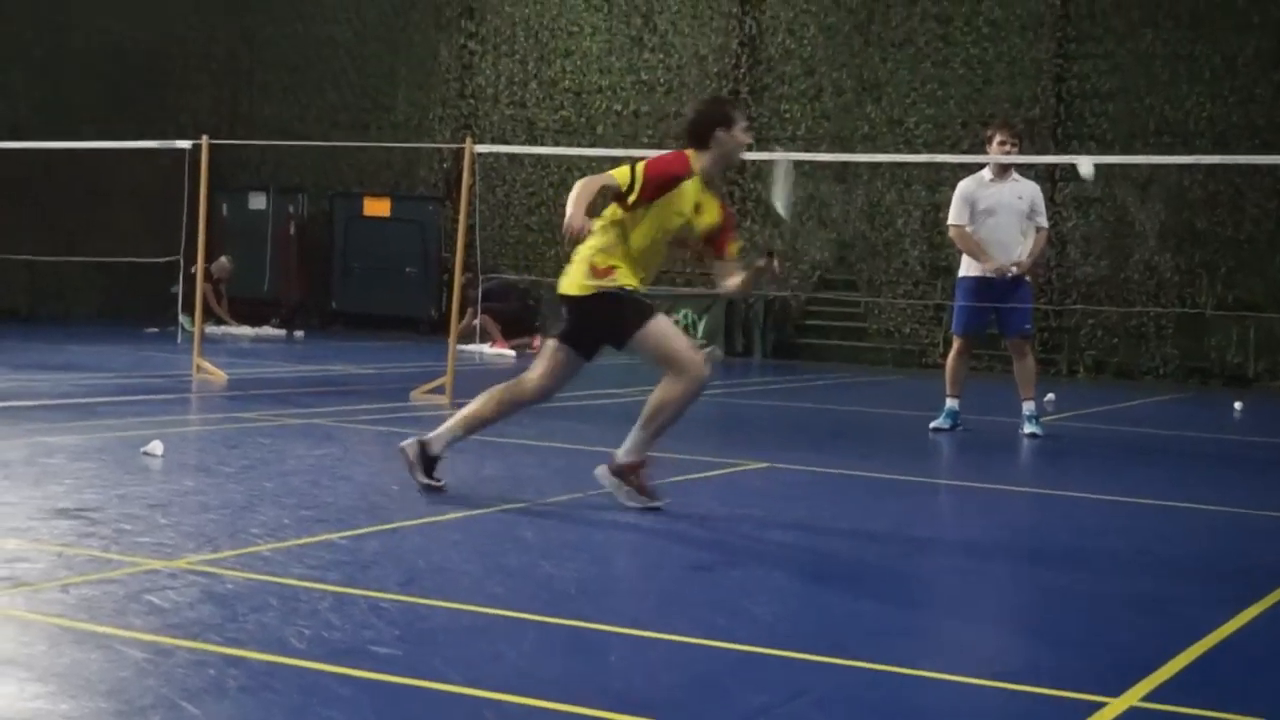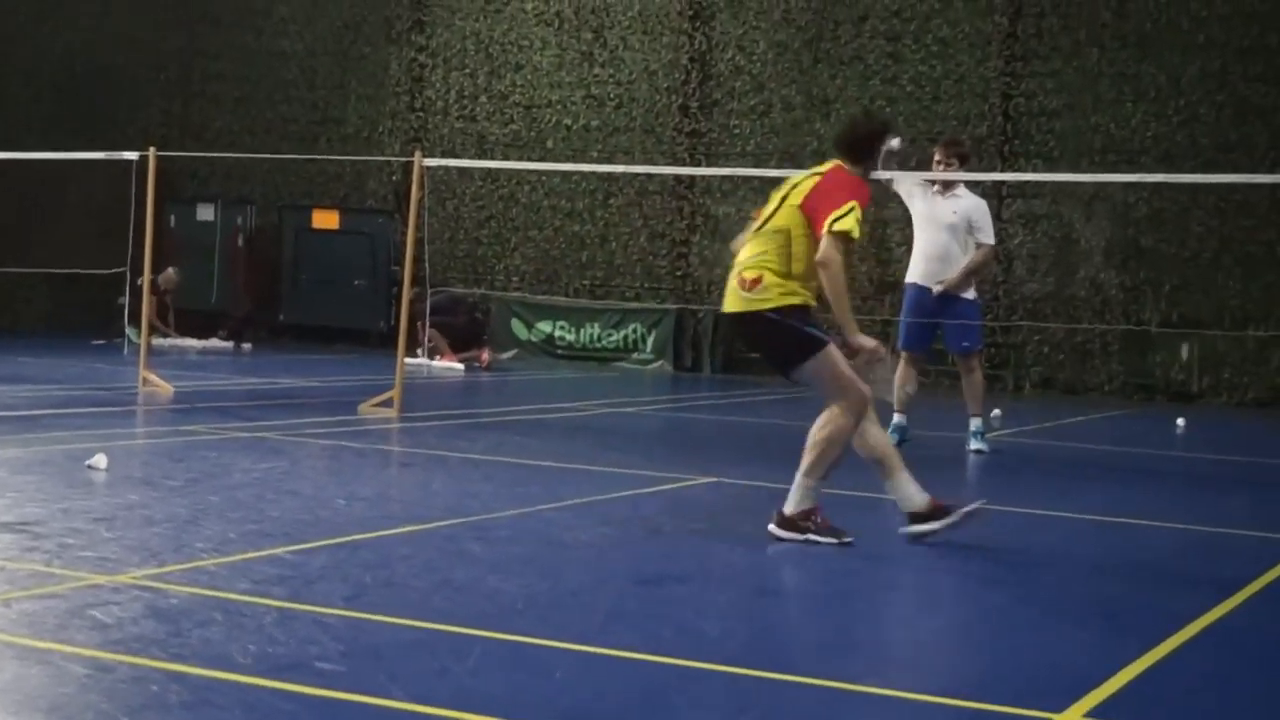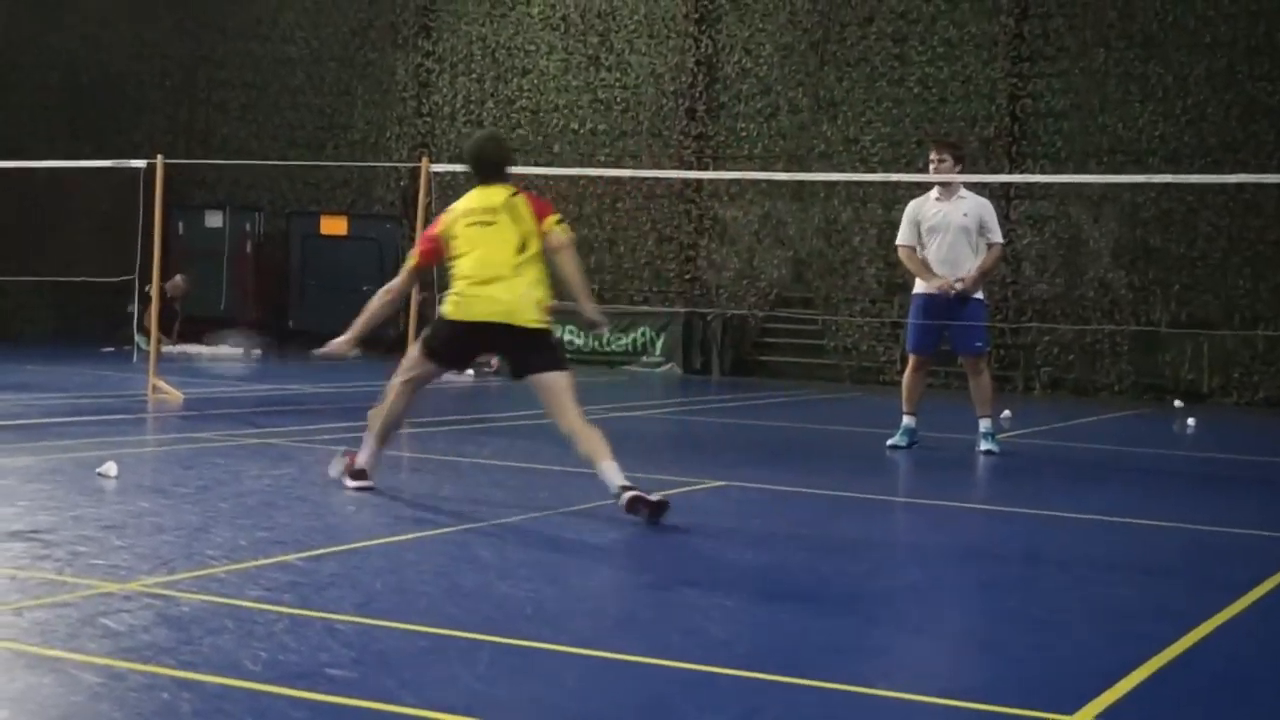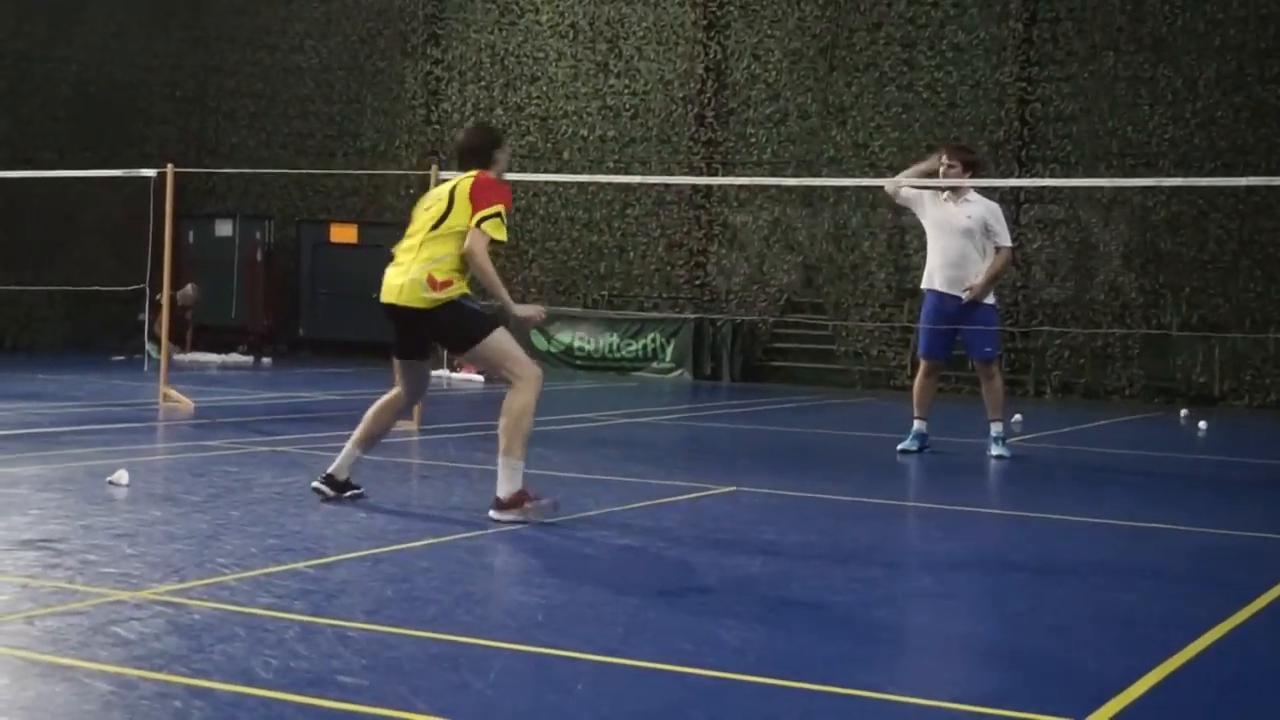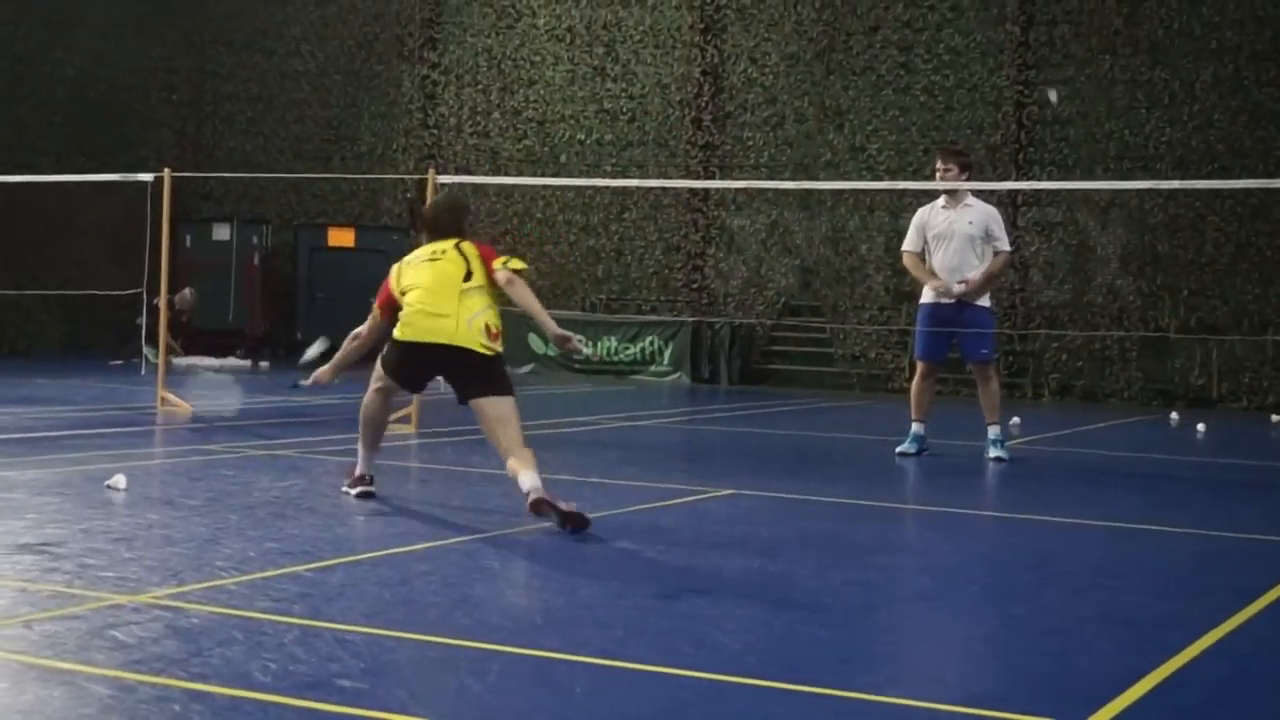
dt=0.7s
person 1, frame 1
left shoulder: (715, 209)
right shoulder: (672, 167)
left elbow: (727, 279)
right elbow: (590, 184)
left wrist: (751, 274)
right wrist: (575, 214)
left hip: (603, 287)
right hip: (602, 283)
left knee: (533, 386)
right knee: (692, 370)
left ankle: (430, 445)
right ankle: (626, 464)
person 1, frame 2
left shoulder: (815, 181)
right shoulder: (844, 189)
left elbow: (741, 243)
right elbow: (829, 258)
right wrist: (852, 334)
left hip: (773, 301)
right hip: (764, 304)
left knee: (855, 400)
right knee: (853, 401)
left ankle: (918, 505)
right ankle: (793, 513)
person 1, frame 3
left shoulder: (448, 218)
right shoulder: (532, 205)
left elbow: (397, 288)
right elbow: (562, 245)
left wrist: (351, 335)
right wrist: (586, 304)
left hip: (466, 310)
right hip: (526, 317)
left knee: (407, 379)
right knee: (571, 416)
left ankle: (362, 464)
right ankle: (624, 488)
person 1, frame 4
left shoulder: (439, 193)
right shoulder: (492, 188)
right elbow: (474, 250)
right wrist: (512, 306)
left hip: (397, 292)
right hip: (434, 295)
left knee: (408, 392)
right knee: (526, 377)
left ankle: (336, 476)
right ankle: (508, 496)
person 1, frame 5
left shoulder: (403, 268)
right shoulder: (479, 253)
left elbow: (368, 334)
right elbow: (511, 281)
left wrist: (331, 369)
right wrist: (550, 327)
left hip: (415, 336)
right hip: (474, 343)
left knee: (380, 387)
right knee: (512, 448)
left ankle: (363, 475)
right ankle: (537, 494)
person 2, frame 1
left shoulder: (1030, 189)
right shoulder: (969, 186)
left elbow: (1041, 230)
right elbow: (956, 231)
left wrist: (1030, 260)
right wrist: (987, 261)
left hip: (1016, 280)
right hip: (975, 278)
left knee: (1021, 346)
right knee: (961, 344)
left ankle: (1029, 414)
right ankle: (951, 410)
person 2, frame 2
left shoulder: (975, 204)
right shoulder: (919, 192)
left elbow: (987, 250)
right elbow: (888, 174)
left wrist: (959, 278)
right wrist: (885, 151)
left hip: (959, 296)
right hip: (919, 291)
left knee: (968, 362)
right knee: (909, 358)
left ankle: (976, 430)
right ankle: (899, 424)
person 2, frame 3
left shoulder: (980, 205)
right shoulder: (917, 206)
left elbow: (996, 247)
right elbow: (905, 249)
left wrist: (976, 277)
right wrist: (932, 279)
left hip: (968, 298)
right hip: (928, 296)
left knee: (976, 363)
right knee: (917, 361)
left ankle: (986, 431)
right ankle: (908, 427)
person 2, frame 4
left shoulder: (988, 208)
right shoulder: (928, 200)
left elbow: (1005, 252)
right elbow: (892, 188)
left wrist: (984, 283)
right wrist: (923, 167)
left hip: (977, 302)
right hip: (938, 299)
left knee: (987, 368)
right knee: (928, 366)
left ankle: (997, 436)
right ankle: (919, 431)
person 2, frame 5
left shoulder: (986, 213)
right shoulder: (926, 214)
left elbow: (1003, 255)
right elbow: (910, 253)
left wrist: (980, 280)
right wrist: (930, 281)
left hip: (975, 305)
right hip: (934, 303)
left knee: (984, 370)
right knee: (925, 369)
left ankle: (994, 438)
right ankle: (917, 434)
